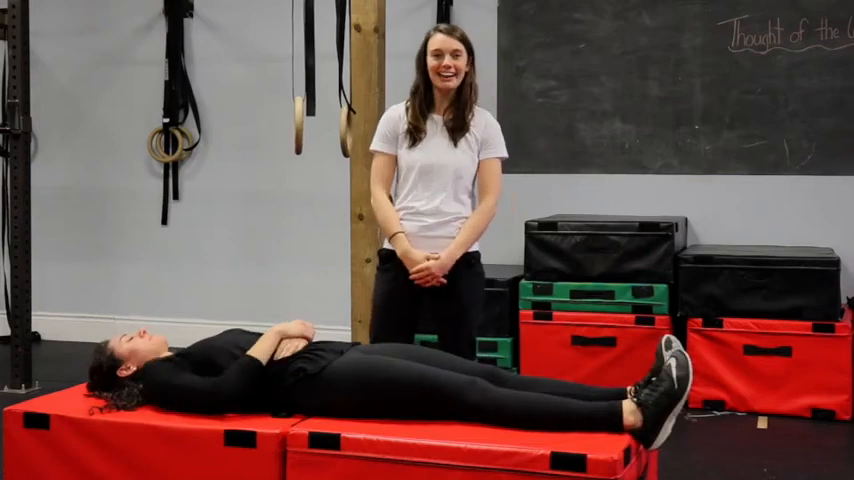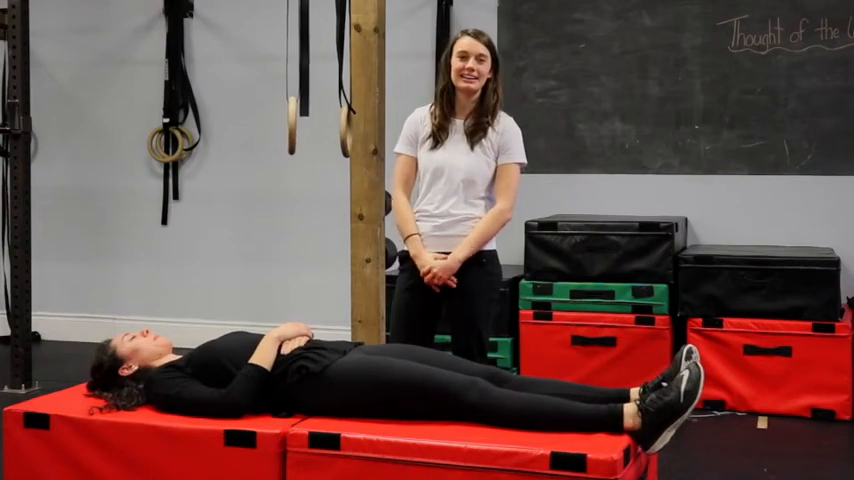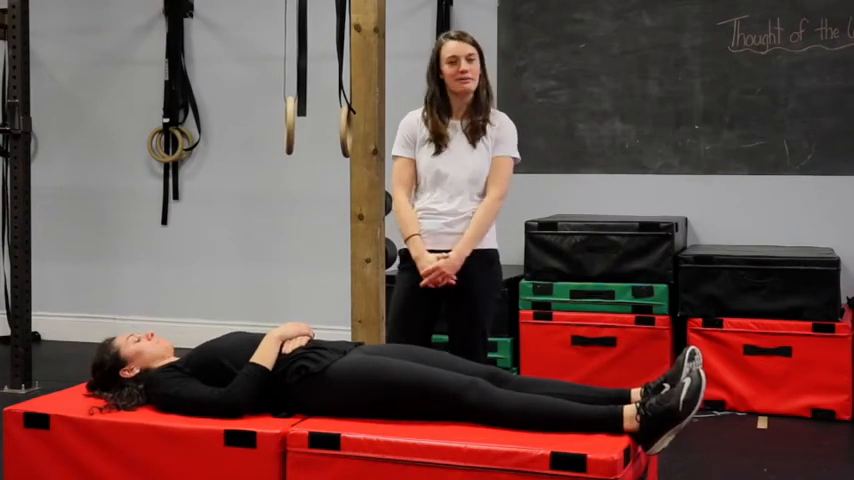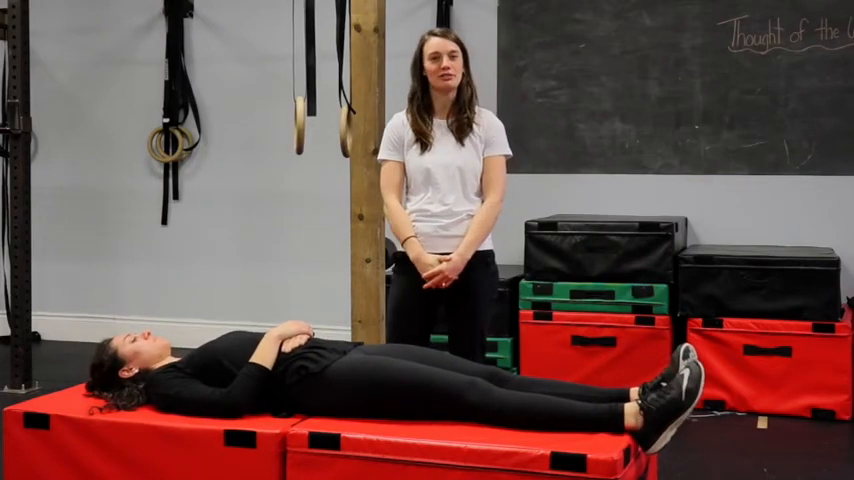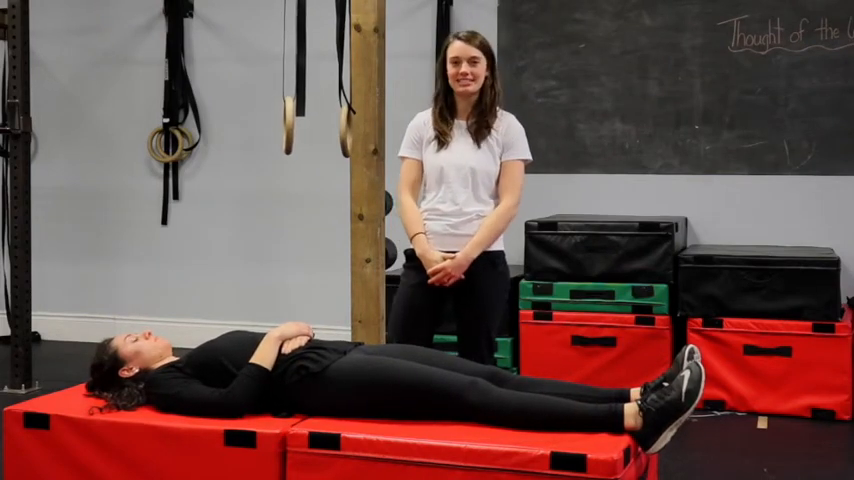
dt=1s
person 1, frame 1
left shoulder: (188, 357)
right shoulder: (162, 381)
right elbow: (230, 393)
left wrist: (284, 338)
right wrist: (273, 335)
left hip: (338, 355)
right hip: (319, 385)
left knee: (489, 375)
right knee: (471, 397)
left ankle: (632, 393)
right ankle: (631, 418)
person 1, frame 2
left shoulder: (193, 358)
right shoulder: (165, 386)
right elbow: (236, 402)
left wrist: (282, 337)
right wrist: (272, 340)
left hip: (340, 355)
right hip: (319, 384)
left knee: (491, 376)
right knee: (472, 397)
left ankle: (637, 396)
right ankle: (634, 420)
person 1, frame 3
left shoulder: (193, 358)
right shoulder: (166, 386)
right elbow: (236, 400)
left wrist: (285, 336)
right wrist: (273, 339)
left hip: (341, 354)
right hip: (318, 384)
left knee: (491, 376)
right knee: (473, 398)
left ankle: (638, 397)
right ankle: (632, 422)
person 1, frame 4
left shoulder: (193, 359)
right shoulder: (166, 387)
right elbow: (236, 401)
left wrist: (287, 335)
right wrist: (274, 338)
left hip: (340, 354)
right hip: (319, 383)
left knee: (491, 376)
right knee: (473, 397)
left ankle: (637, 395)
right ankle: (634, 419)
person 1, frame 5
left shoulder: (194, 358)
right shoulder: (166, 386)
right elbow: (236, 402)
left wrist: (288, 336)
right wrist: (274, 339)
left hip: (345, 354)
right hip: (320, 383)
left knee: (490, 375)
right knee: (473, 398)
left ankle: (636, 396)
right ankle: (634, 421)
person 2, frame 1
left shoulder: (484, 125)
right shoulder: (397, 118)
left elbow: (488, 202)
right elbow: (379, 193)
left wrist: (448, 257)
right wrist: (406, 250)
left hip: (460, 261)
right hip: (398, 258)
left knee: (458, 362)
person 2, frame 2
left shoulder: (503, 129)
right shoulder: (420, 121)
left elbow: (503, 206)
right elbow: (400, 194)
left wrist: (455, 259)
right wrist: (418, 252)
left hip: (474, 261)
right hip: (418, 259)
left knee: (469, 362)
person 2, frame 3
left shoulder: (499, 126)
right shoulder: (415, 123)
left elbow: (494, 198)
right elbow: (400, 195)
left wrist: (456, 257)
right wrist: (420, 253)
left hip: (476, 259)
right hip: (418, 258)
left knee: (468, 361)
person 2, frame 4
left shoulder: (486, 124)
right shoulder: (401, 125)
left elbow: (493, 199)
right elbow: (391, 199)
left wrist: (459, 257)
right wrist: (418, 254)
left hip: (473, 260)
right hip: (415, 260)
left knee: (468, 361)
person 2, frame 5
left shoulder: (506, 127)
right shoulder: (423, 124)
left elbow: (509, 203)
right elbow: (407, 196)
left wrist: (465, 257)
right wrist: (425, 251)
left hip: (483, 260)
right hip: (425, 258)
left knee: (476, 361)
